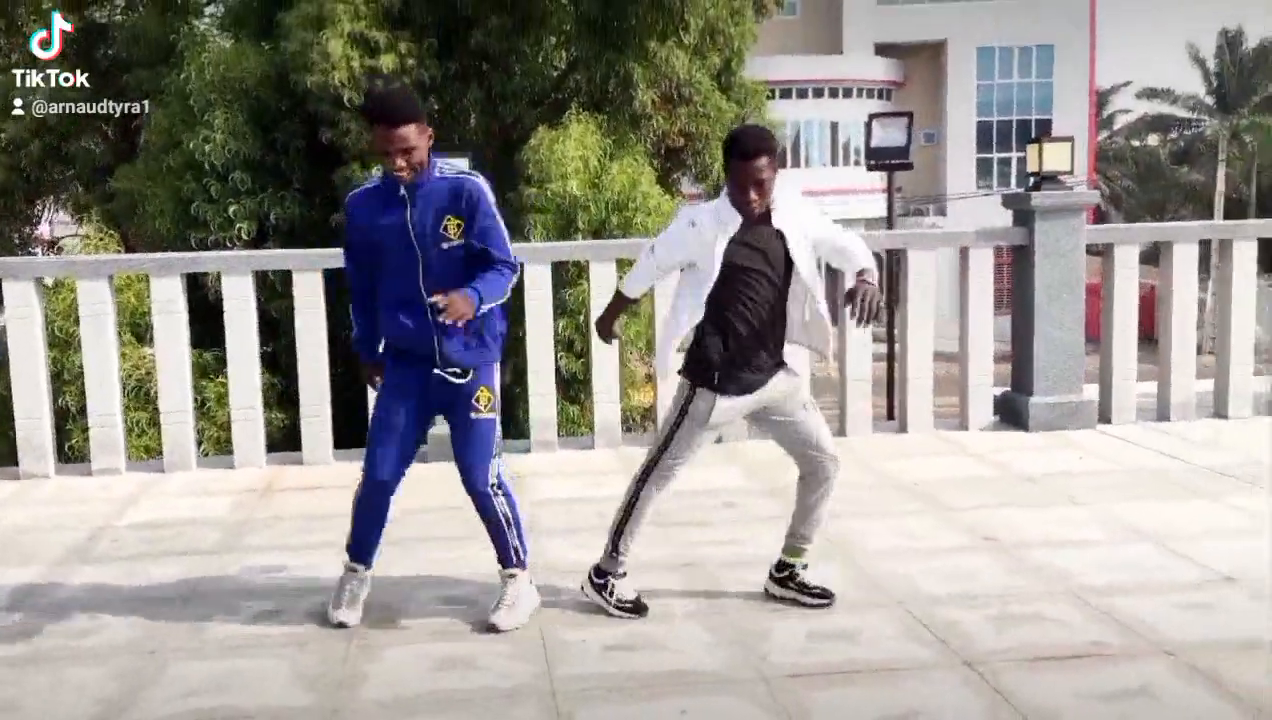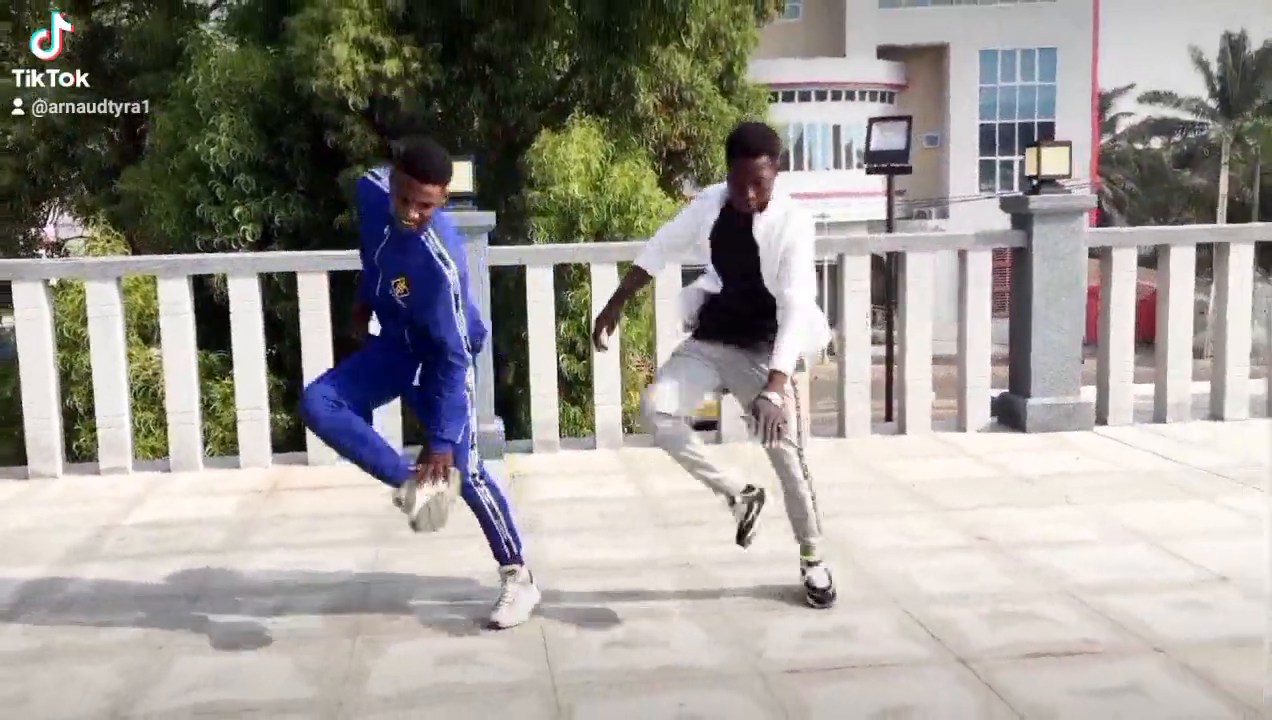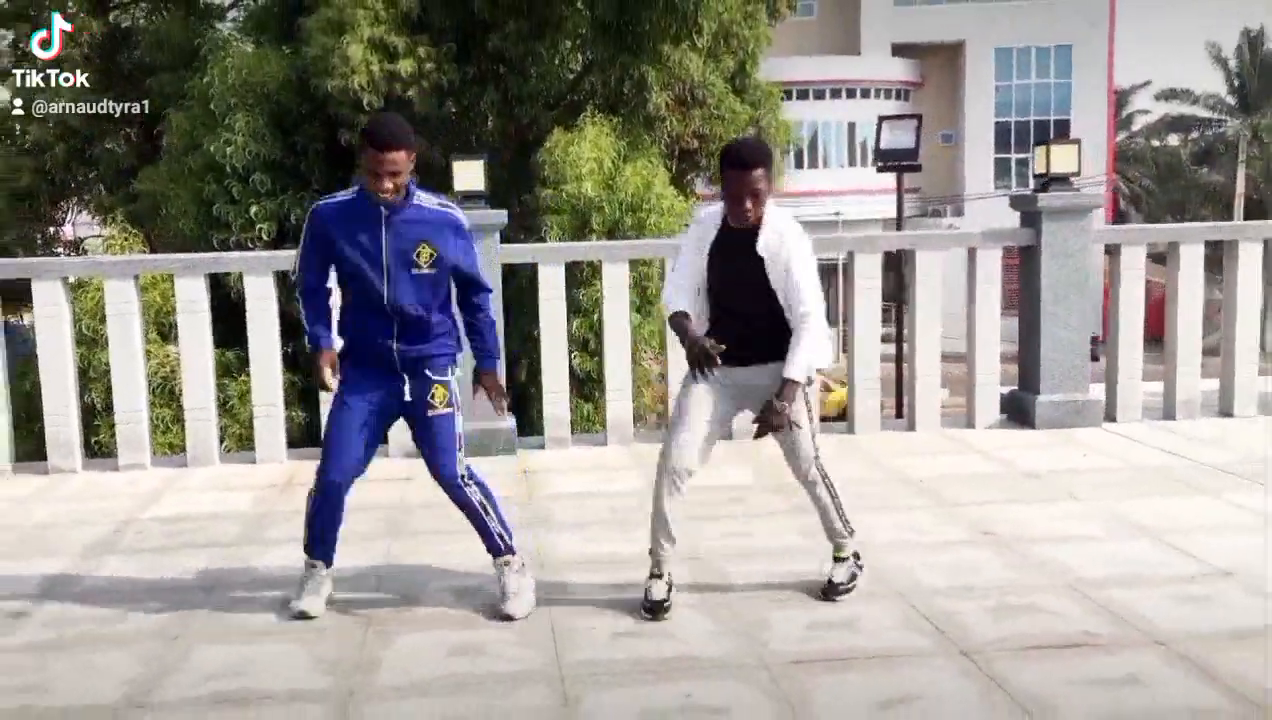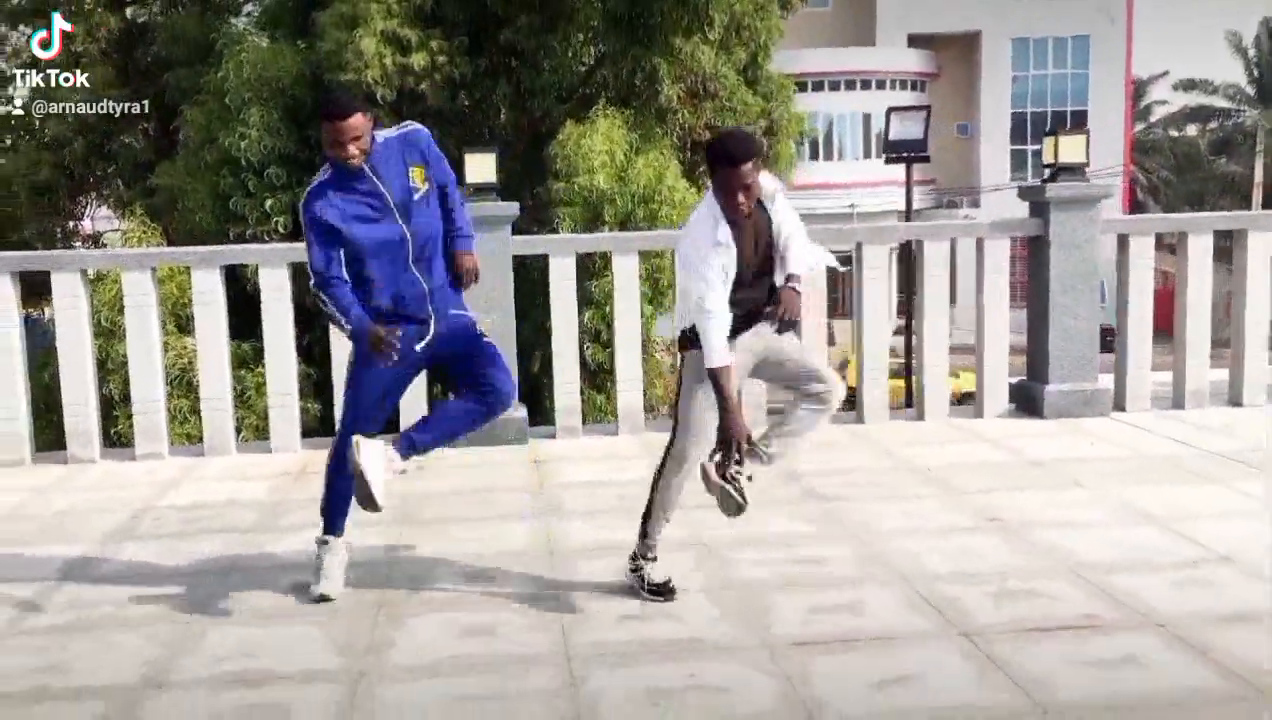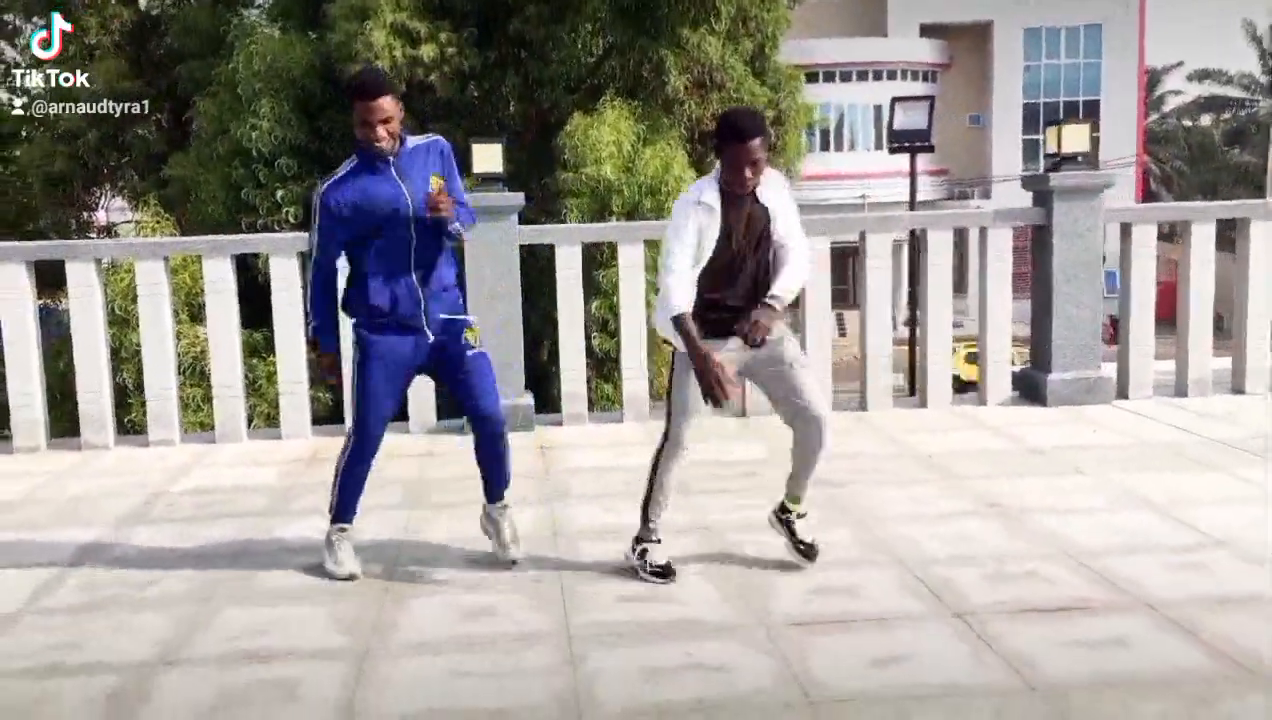
dt=0.2s
person 1, frame 1
left shoulder: (466, 191)
right shoulder: (362, 204)
left elbow: (503, 267)
left wrist: (471, 297)
right wrist: (366, 351)
left hip: (470, 357)
right hip: (406, 360)
left knee: (482, 478)
right knee: (380, 474)
left ankle: (518, 580)
right ankle: (356, 572)
person 1, frame 2
left shoulder: (441, 258)
right shoulder: (370, 190)
left elbow: (452, 355)
left wrist: (442, 439)
right wrist: (365, 299)
left hip: (439, 359)
right hip: (389, 347)
left knee: (465, 471)
right knee: (316, 402)
left ankle: (518, 578)
right ankle: (410, 483)
person 1, frame 3
left shoulder: (445, 221)
right shoulder: (328, 216)
left elbow: (475, 292)
right elbow: (310, 285)
left wrist: (489, 361)
right wrist: (321, 343)
left hip: (429, 362)
right hip: (365, 364)
left knee: (451, 472)
right knee: (334, 476)
left ankle: (511, 566)
right ankle: (317, 570)
person 1, frame 4
left shoulder: (413, 140)
right shoulder: (320, 201)
left elbow: (449, 188)
right elbow: (327, 282)
left wrist: (463, 244)
right wrist: (364, 330)
left hip: (448, 318)
right hip: (384, 332)
left knee: (499, 390)
right knee: (351, 440)
left ankle: (390, 456)
right ankle: (331, 546)
person 1, frame 5
left shoulder: (434, 151)
right shoulder: (338, 192)
left elbow: (465, 217)
right elbow: (324, 267)
left wrist: (451, 218)
right wrist: (323, 339)
left hip: (446, 317)
right hip: (385, 331)
left knee: (489, 416)
right knee: (366, 435)
left ankle: (496, 510)
right ankle: (339, 532)
person 2, frame 1
left shoulder: (794, 211)
right shoulder: (699, 223)
left elbow: (845, 245)
right elbow: (649, 267)
left wrist: (867, 277)
right wrist: (610, 315)
left hip: (774, 372)
right hip: (715, 376)
left knee: (823, 462)
right knee: (660, 468)
left ankle: (788, 569)
right ankle: (609, 572)
person 2, frame 2
left shoulder: (793, 222)
right shoulder: (710, 204)
left elbow: (795, 312)
right elbow: (661, 248)
left wrist: (776, 386)
right wrist: (615, 304)
left hip: (769, 352)
right hip: (713, 341)
left knee: (789, 460)
right knee: (657, 407)
left ankle: (813, 561)
right ankle: (736, 494)
person 2, frame 3
left shoulder: (788, 237)
right shoulder: (704, 226)
left elbow: (810, 321)
right elbow: (679, 290)
left wrist: (789, 394)
right wrist: (689, 336)
left hip: (779, 367)
right hip: (716, 365)
left knee: (806, 469)
right knee: (673, 464)
left ankle: (845, 554)
right ankle: (659, 572)
person 2, frame 4
left shoulder: (772, 193)
right shoulder: (703, 236)
left elbow: (795, 243)
right elbow: (711, 324)
left wrist: (793, 287)
right wrist: (730, 413)
left hip: (762, 327)
right hip: (712, 340)
left knee: (826, 388)
right knee: (687, 449)
left ankle: (737, 465)
right ankle: (645, 557)
person 2, frame 5
left shoulder: (776, 190)
right shoulder: (694, 205)
left elbow: (796, 257)
right elbow: (674, 283)
left wrist: (772, 309)
right wrist: (701, 356)
left hip: (760, 325)
right hip: (705, 331)
left knee: (814, 417)
right knee: (678, 437)
left ankle: (792, 510)
right ankle: (646, 539)
